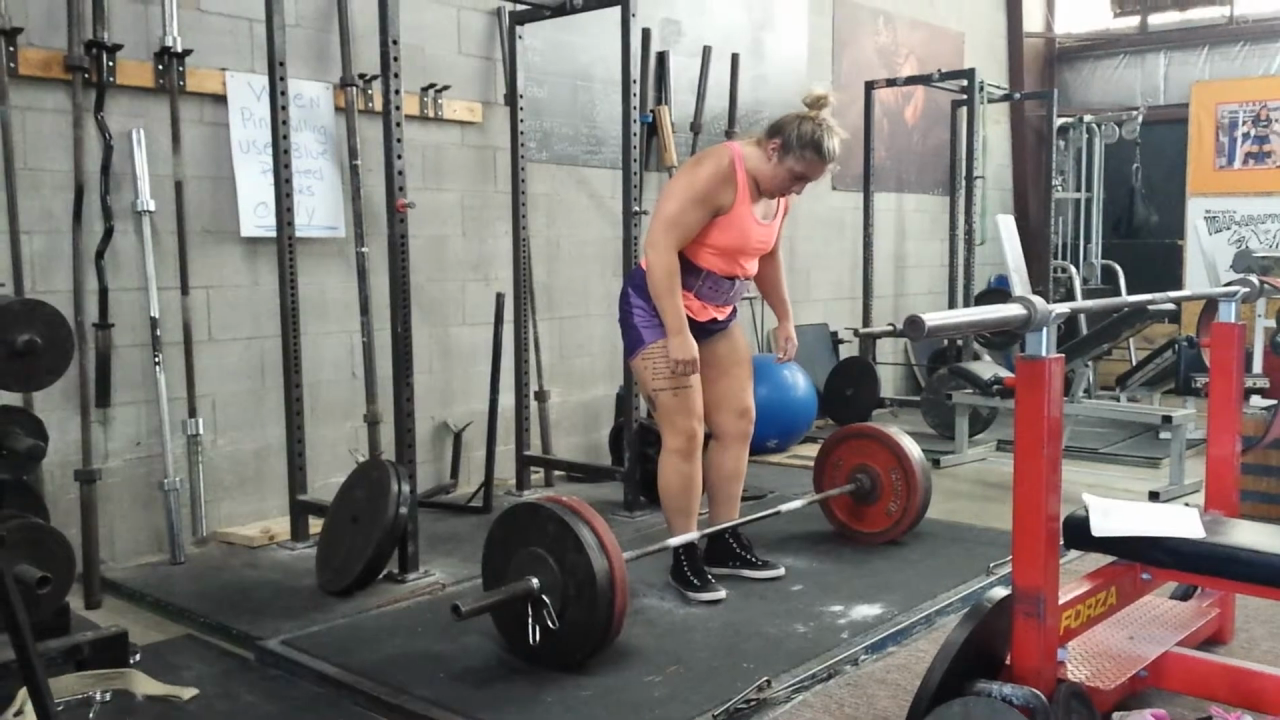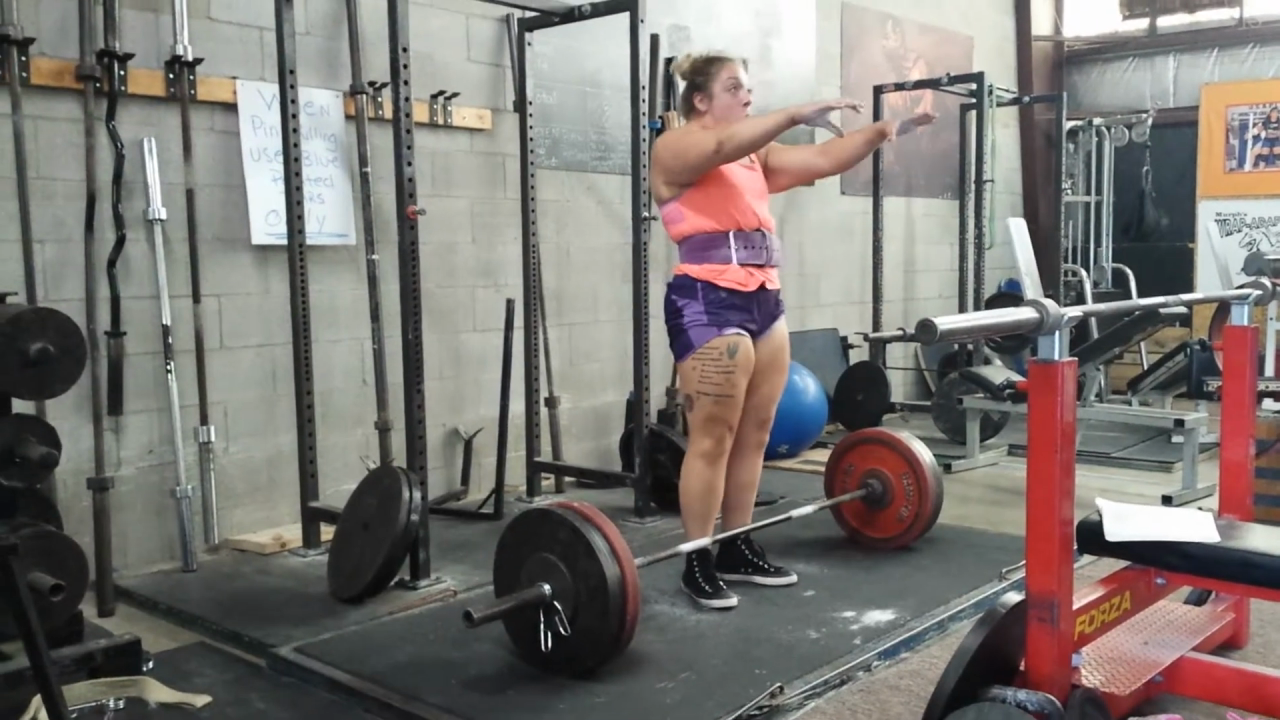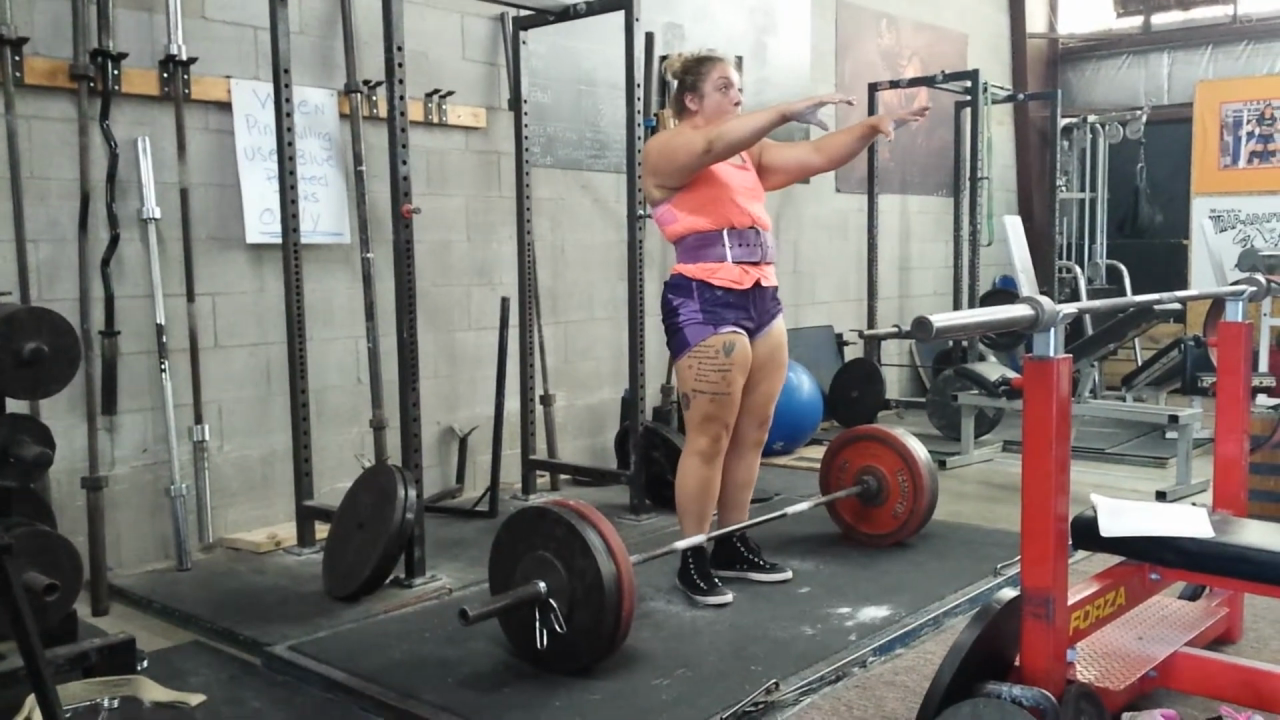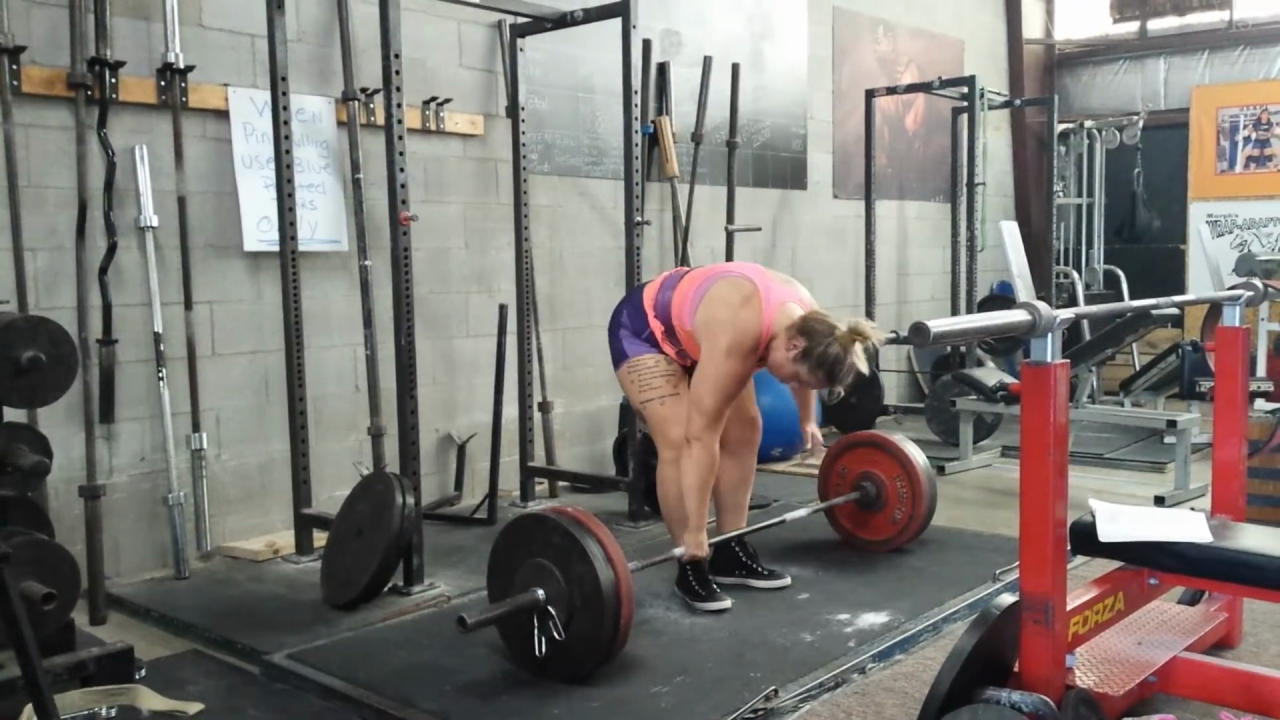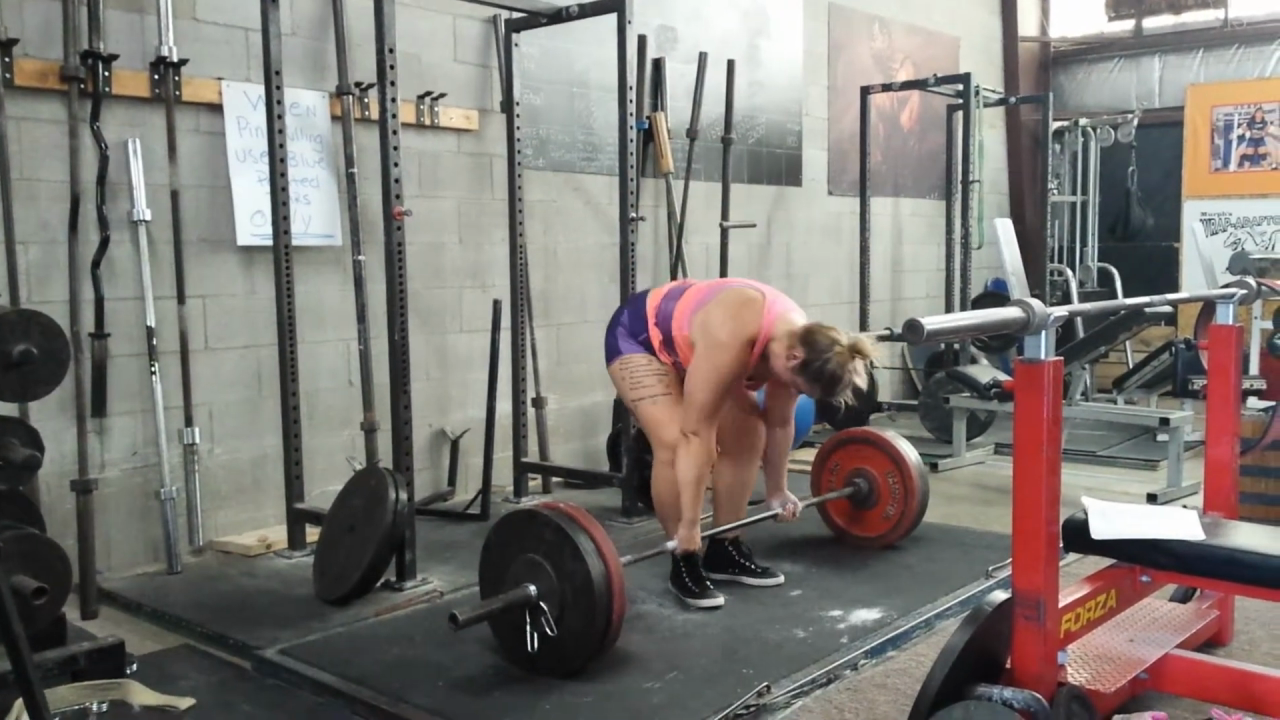
dt=1s
person 1, frame 1
left shoulder: (777, 189)
right shoulder: (715, 173)
left elbow: (766, 256)
right elbow: (660, 247)
left wrist: (785, 319)
right wrist: (677, 333)
left hip: (717, 314)
right hip: (658, 309)
left knee: (737, 423)
right knee: (685, 432)
left ankle: (725, 542)
right ankle: (684, 557)
person 1, frame 2
left shoulder: (754, 155)
right shoulder: (674, 148)
left elbow: (823, 160)
right elbow: (723, 145)
left wrist: (878, 132)
right wrist: (796, 115)
left hip: (764, 301)
right hip: (708, 302)
left knee: (753, 434)
right knee: (712, 438)
left ankle: (738, 549)
right ankle: (697, 563)
person 1, frame 3
left shoulder: (748, 151)
right shoulder: (665, 150)
left elbow: (816, 157)
right elbow: (714, 144)
left wrist: (871, 127)
right wrist: (788, 110)
left hip: (761, 300)
right hip: (704, 303)
left knee: (751, 434)
right knee: (709, 437)
left ankle: (731, 545)
right ankle: (692, 560)
person 1, frame 4
left shoulder: (806, 320)
right shoulder: (735, 336)
left elbow: (796, 369)
right elbow: (700, 436)
left wrist: (808, 420)
right wrist: (694, 532)
left hip: (693, 332)
right hip: (644, 331)
left knee: (745, 431)
right knee: (678, 442)
left ankle: (730, 553)
right ankle: (691, 564)
person 1, frame 5
left shoulder: (798, 339)
right shoulder: (731, 338)
left elbow: (780, 421)
right elbow: (696, 433)
left wrist: (777, 490)
right wrist: (689, 526)
left hip: (690, 350)
right hip: (640, 336)
left knee: (749, 437)
right knee: (675, 445)
left ankle: (724, 550)
right ankle: (685, 562)
